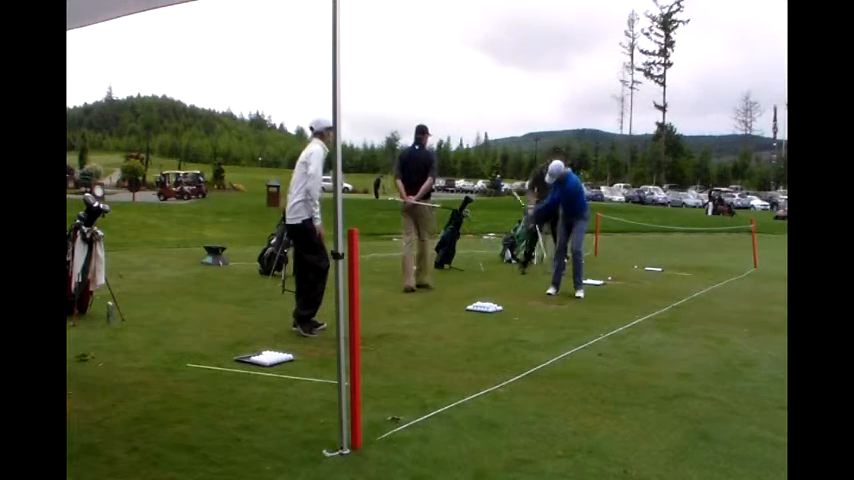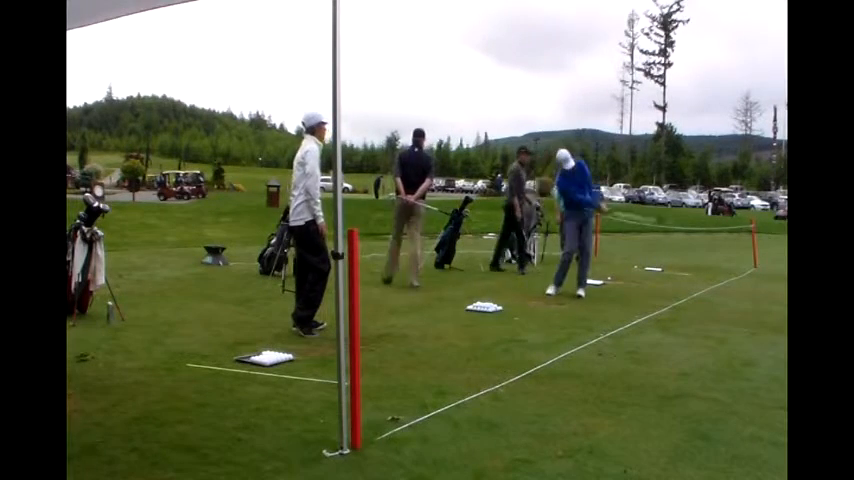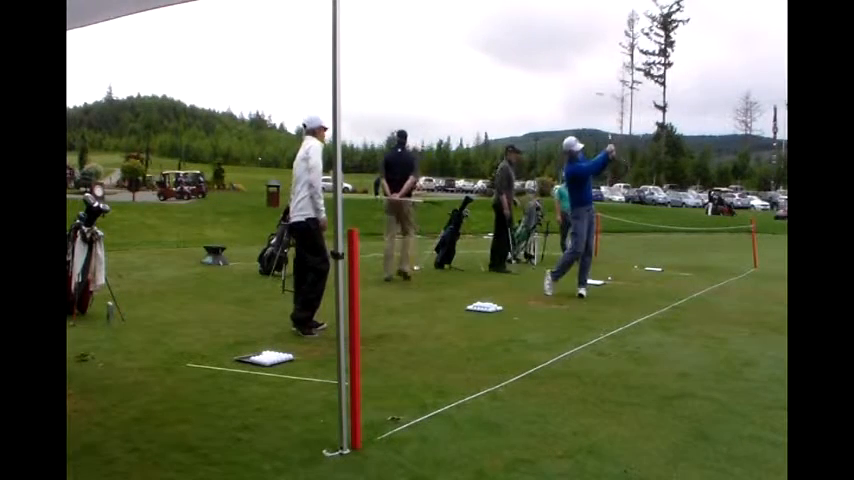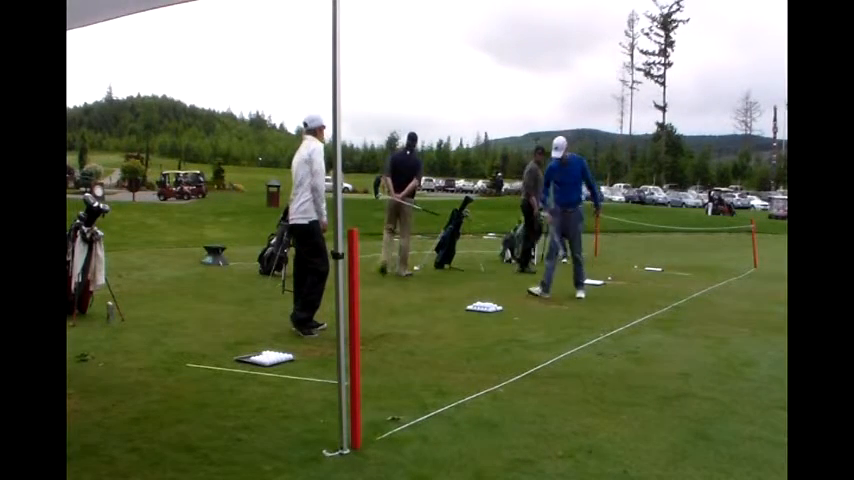
dt=0.7s
person 1, frame 1
left shoulder: (310, 150)
right shoulder: (317, 150)
right elbow: (312, 187)
right wrist: (317, 220)
left hip: (295, 217)
right hip: (303, 217)
left knee: (305, 266)
right knee: (319, 264)
left ankle: (303, 317)
right ankle: (303, 316)
person 1, frame 2
left shoulder: (305, 148)
right shoulder: (312, 149)
right elbow: (311, 186)
right wrist: (319, 218)
left hip: (298, 218)
right hip: (307, 218)
left knee: (305, 267)
right knee: (320, 266)
left ankle: (303, 317)
right ankle: (303, 318)
person 1, frame 3
left shoulder: (304, 149)
right shoulder: (314, 146)
right elbow: (314, 182)
right wrist: (321, 213)
left hip: (297, 216)
right hip: (308, 216)
left knee: (304, 267)
right knee: (318, 266)
left ankle: (302, 317)
right ankle: (302, 318)
person 1, frame 4
left shoulder: (300, 151)
right shoulder: (316, 147)
left elbow: (303, 184)
right elbow: (317, 183)
right wrist: (323, 216)
left hip: (296, 217)
right hip: (308, 217)
left knee: (303, 268)
right knee: (319, 267)
left ankle: (303, 318)
right ankle: (302, 318)
person 2, frame 1
left shoulder: (404, 154)
right shoulder: (429, 155)
left elbow: (397, 178)
right elbow: (430, 180)
left wrist: (405, 197)
right wrist: (417, 197)
left hip: (407, 203)
right hip: (423, 202)
left knee: (408, 241)
right knee: (424, 240)
left ankle: (408, 283)
right ankle: (423, 279)
person 2, frame 2
left shoulder: (402, 155)
right shoulder: (427, 158)
left elbow: (397, 177)
right elbow: (428, 181)
left wrist: (403, 195)
right wrist: (414, 197)
left hip: (401, 200)
right hip: (418, 202)
left knee: (396, 237)
right knee: (415, 239)
left ankle: (389, 274)
right ankle: (414, 279)
person 2, frame 3
left shoulder: (387, 157)
right shoulder: (411, 157)
left elbow: (382, 179)
right elbow: (412, 179)
left wrist: (389, 194)
right wrist: (400, 194)
left hip: (389, 199)
right hip: (405, 199)
left knee: (389, 235)
right knee: (408, 232)
left ankle: (388, 273)
right ankle: (403, 268)
person 2, frame 4
left shoulder: (395, 156)
right shoulder: (417, 161)
left elbow: (387, 176)
right elbow: (416, 182)
left wrist: (393, 193)
right wrist: (402, 195)
left hip: (392, 198)
right hip: (407, 199)
left knee: (388, 229)
right knee: (404, 234)
left ankle: (384, 262)
right ankle: (402, 269)
person 3, frame 1
left shoulder: (571, 185)
right shoulder: (558, 177)
left elbow: (553, 202)
right elbow: (552, 197)
left wrist: (536, 211)
right wrist: (538, 211)
left hip: (579, 216)
right hip: (565, 215)
left knee: (575, 249)
right knee: (560, 248)
left ankle: (579, 287)
right ankle: (555, 285)
person 3, frame 2
left shoulder: (580, 165)
right shoulder: (562, 181)
left elbow: (588, 186)
right elbow: (576, 198)
left wrist: (597, 202)
right wrist: (597, 205)
left hip: (587, 211)
right hip: (571, 214)
left knee: (585, 250)
right knee: (569, 250)
left ankle: (581, 286)
right ankle: (556, 284)
person 3, frame 3
left shoulder: (580, 158)
right shoulder: (572, 169)
left elbow: (595, 170)
right elbow: (592, 168)
left wrist: (608, 157)
right wrist: (606, 152)
left hip: (589, 209)
right hip: (579, 211)
left knee: (588, 250)
right knee: (577, 249)
left ankle: (582, 285)
right ankle: (553, 275)
person 3, frame 4
left shoulder: (579, 162)
right shoulder: (552, 166)
left elbow: (590, 184)
right elbow: (544, 188)
left wrist: (597, 205)
right wrist: (545, 209)
left hip: (574, 212)
right hip: (557, 211)
left knee: (576, 251)
right knee: (552, 249)
left ankle: (580, 287)
right ankle: (544, 288)
person 4, frame 1
right shoulder: (541, 169)
right elbow: (530, 187)
right wrist: (531, 202)
left knee: (558, 238)
right knee: (533, 235)
right ankle: (524, 263)
person 4, frame 2
left shoulder: (520, 168)
right shoulder: (515, 169)
right elbow: (512, 191)
left wrist: (526, 197)
right wrist: (517, 209)
left hip: (514, 207)
right hip: (513, 207)
left knee: (505, 235)
right knee: (520, 236)
left ankle: (495, 263)
right ankle: (521, 265)
person 4, frame 3
left shoulder: (509, 167)
right shoulder: (504, 167)
right elbow: (500, 189)
left wrist: (513, 198)
right wrist: (505, 207)
left hip: (505, 205)
right hip: (502, 205)
left knee: (500, 235)
right knee: (501, 235)
left ankle: (497, 264)
right ankle: (496, 264)
person 4, frame 4
left shoulder: (536, 168)
right shoulder: (533, 169)
right elbow: (529, 191)
right wrist: (535, 207)
left hip: (532, 205)
right hip: (530, 205)
left knee: (533, 233)
right knee: (531, 234)
